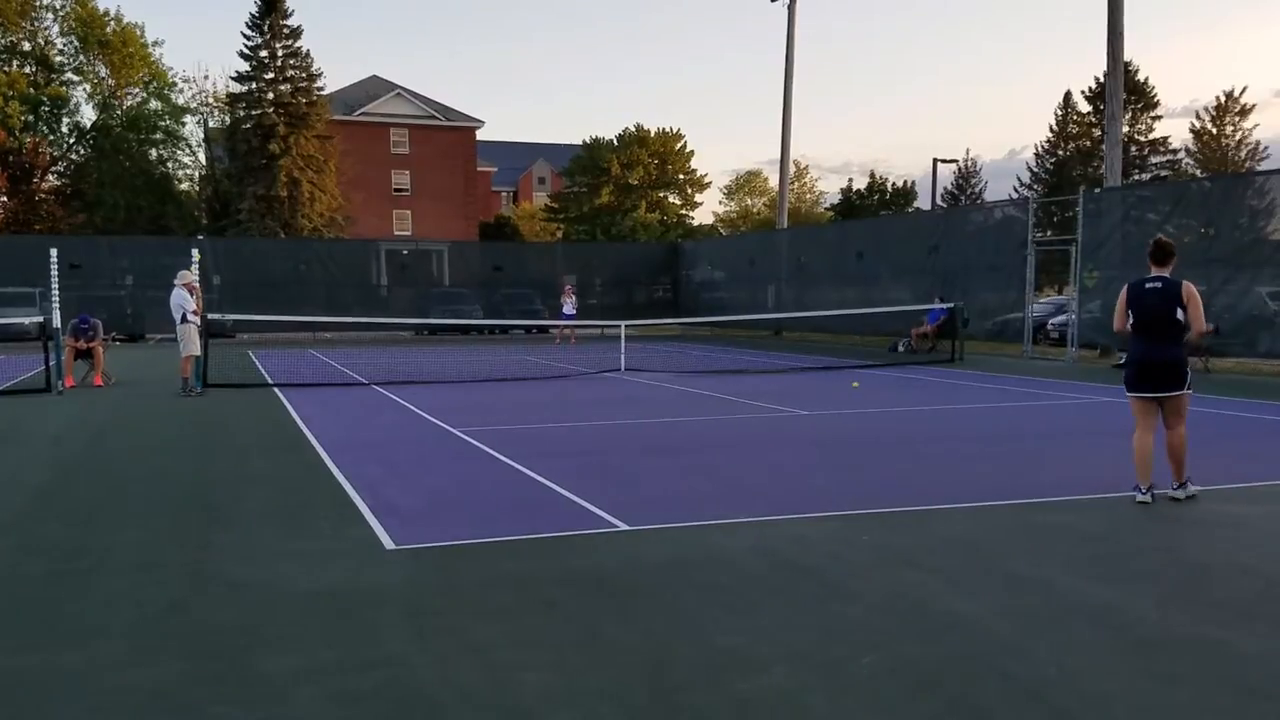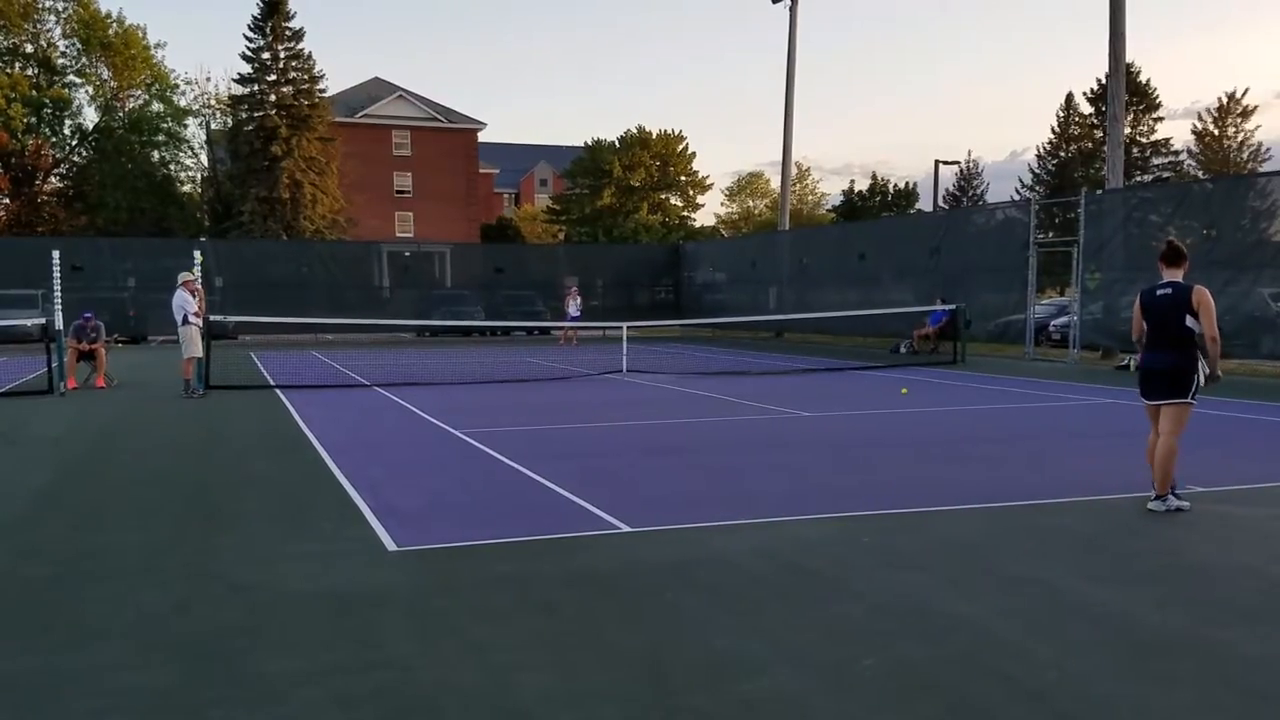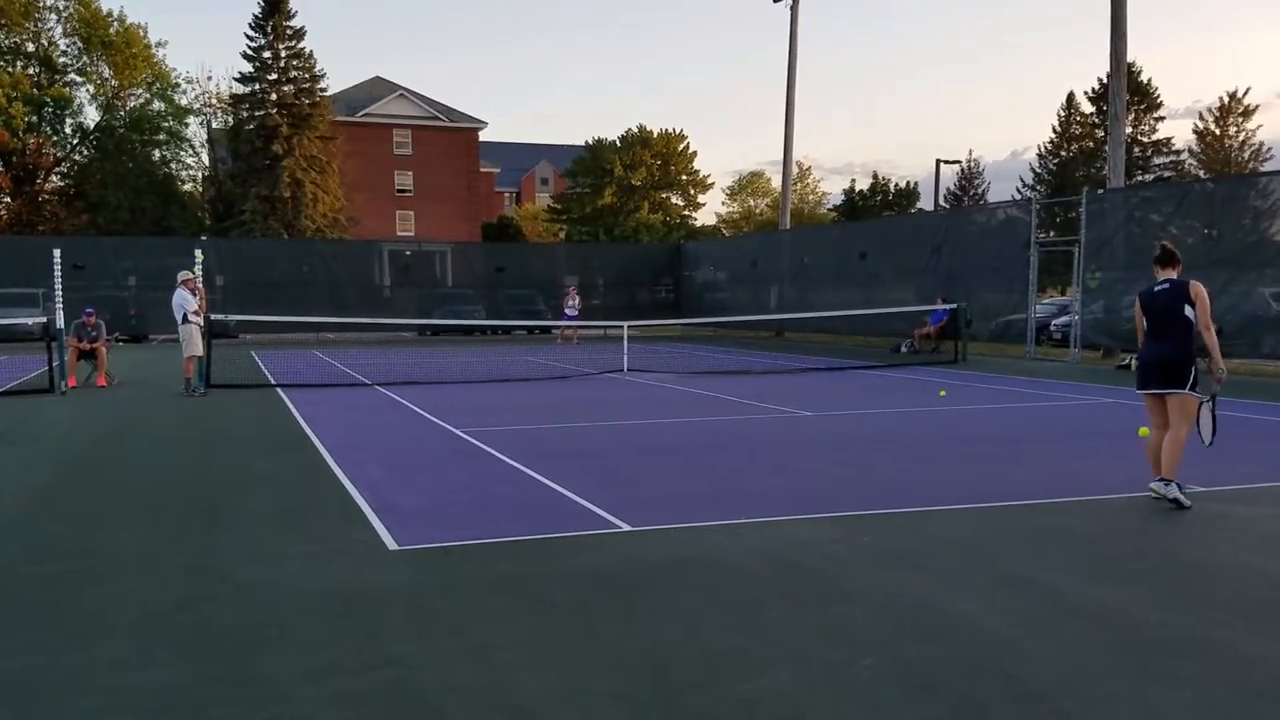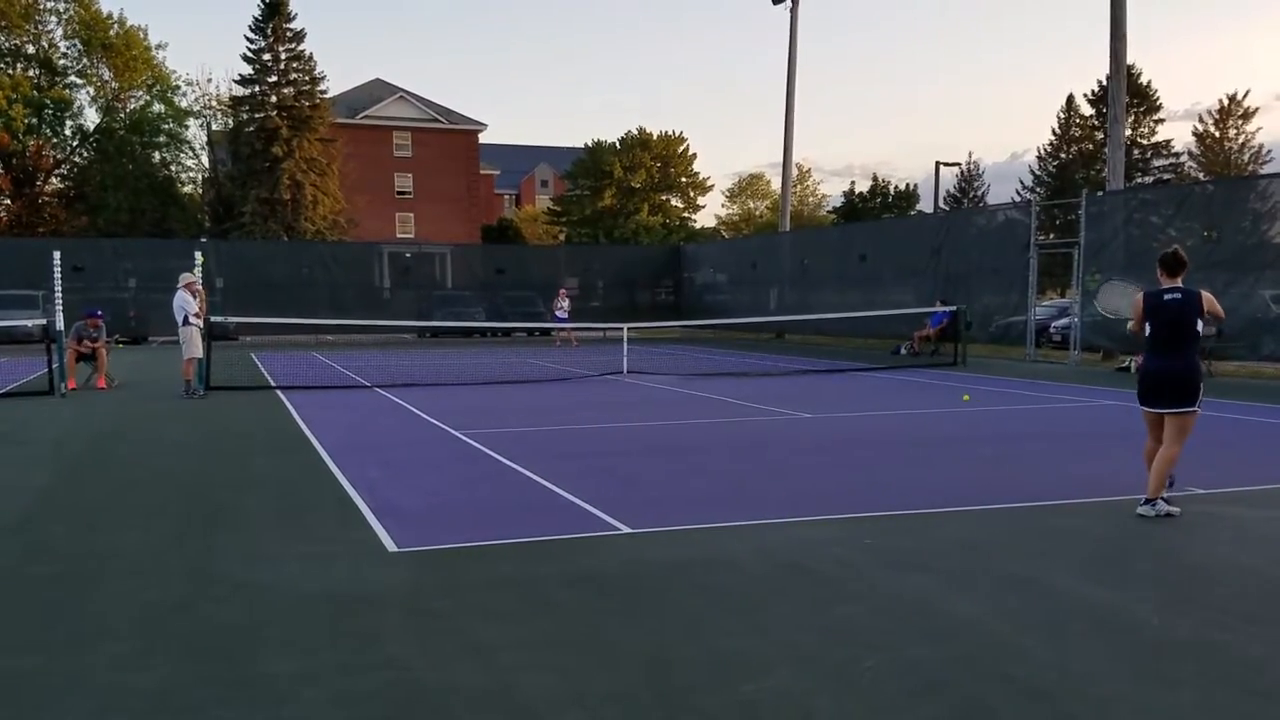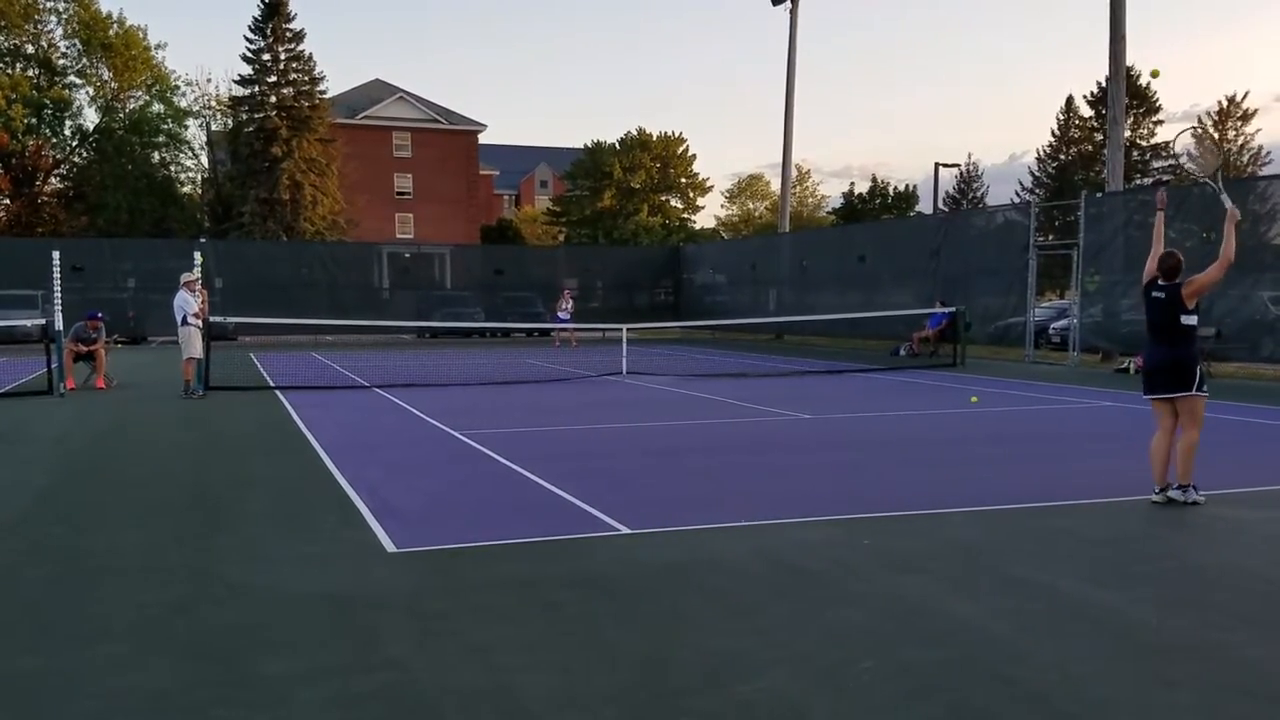
dt=1s
person 1, frame 1
left shoulder: (1130, 289)
right shoulder: (1185, 289)
left elbow: (1118, 327)
right elbow: (1200, 329)
right wrist: (1181, 340)
left hip: (1139, 363)
right hip: (1172, 364)
left knee: (1144, 428)
right knee: (1175, 426)
left ankle: (1144, 488)
right ankle: (1180, 483)
person 1, frame 2
left shoulder: (1144, 296)
right shoulder: (1198, 293)
left elbow: (1137, 337)
right elbow: (1212, 336)
right wrist: (1215, 367)
left hip: (1150, 368)
right hip: (1180, 370)
left knee: (1157, 431)
right knee: (1170, 434)
left ankle: (1160, 484)
right ankle: (1161, 496)
person 1, frame 3
left shoulder: (1143, 297)
right shoulder: (1193, 288)
right elbow: (1206, 327)
right wrist: (1218, 362)
left hip: (1149, 362)
right hip: (1179, 362)
left knee: (1158, 426)
right knee: (1179, 427)
left ankle: (1159, 480)
right ankle: (1166, 481)
person 1, frame 4
left shoulder: (1143, 299)
right shoulder: (1201, 298)
right elbow: (1220, 315)
left wrist: (1132, 326)
left hip: (1151, 375)
right hip: (1185, 377)
left knee: (1154, 438)
right knee: (1172, 443)
left ankle: (1157, 482)
right ankle: (1151, 500)
person 1, frame 5
left shoulder: (1150, 286)
right shoulder: (1188, 290)
left elbow: (1156, 246)
right elbow: (1225, 261)
left wrist: (1160, 209)
right wrist: (1230, 222)
left hip: (1154, 365)
right hip: (1184, 366)
left knee: (1164, 428)
right knee: (1191, 428)
left ankle: (1160, 488)
right ankle: (1183, 487)
